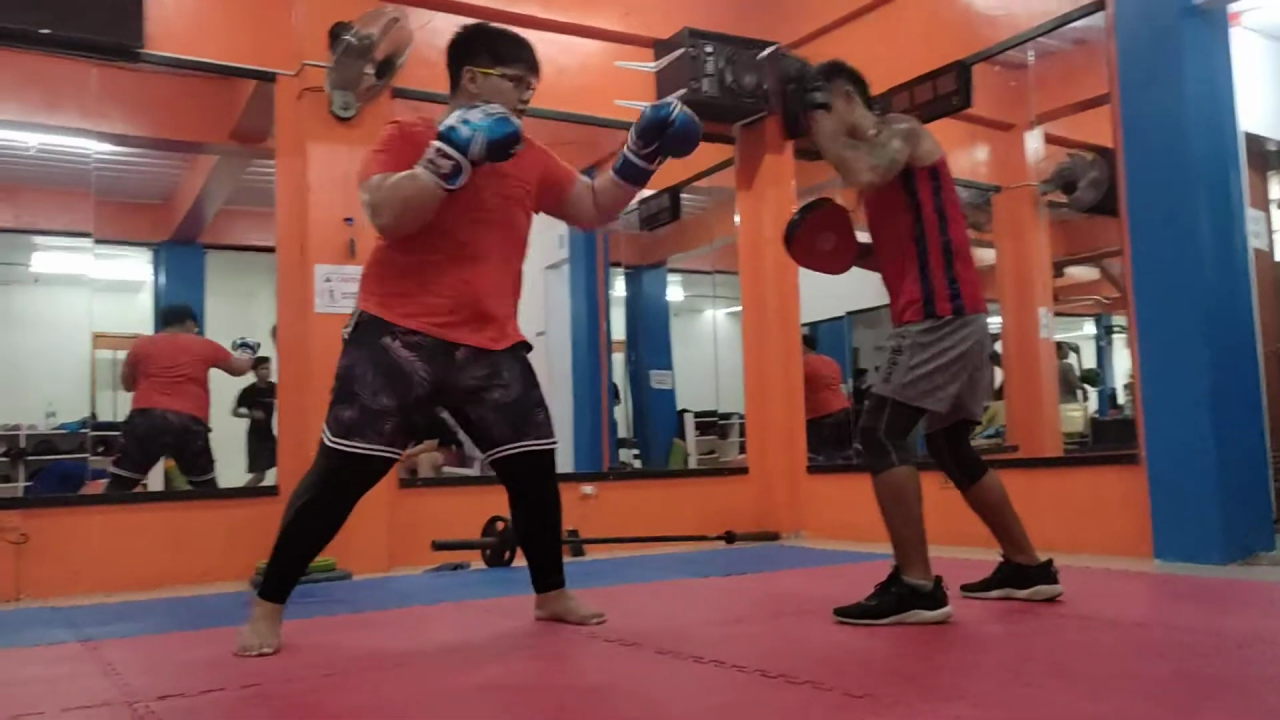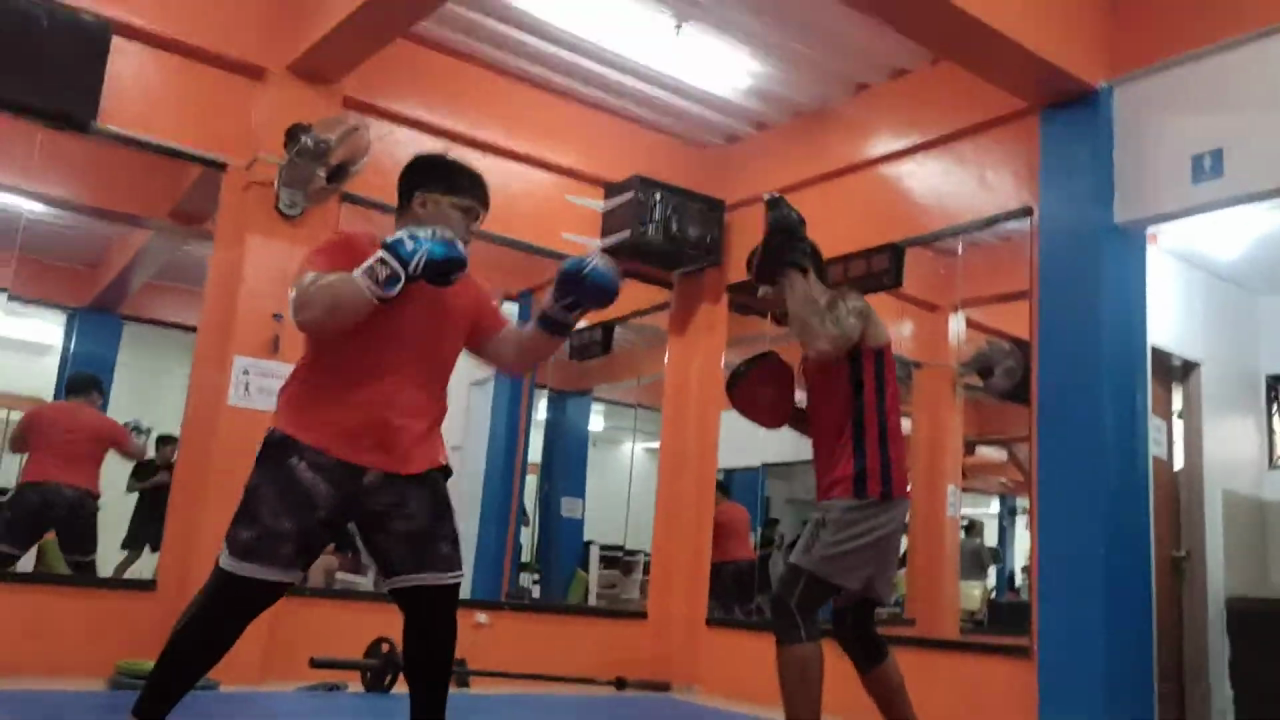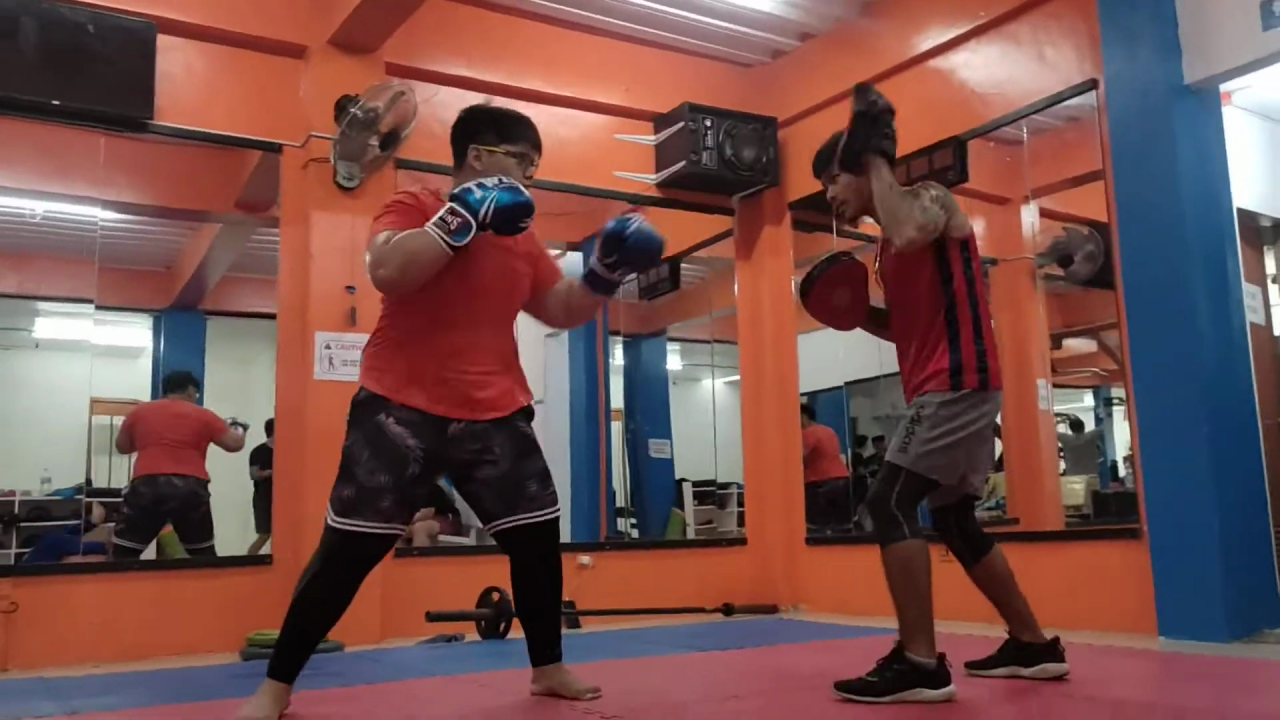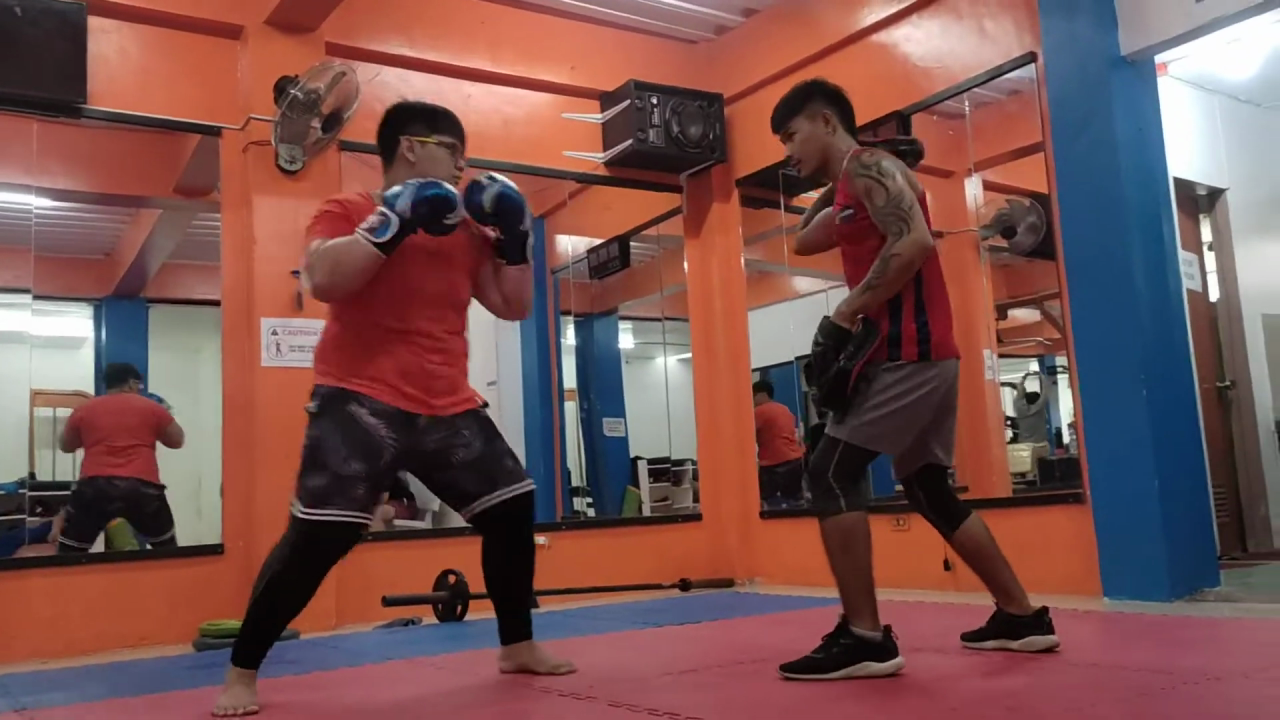
dt=1s
person 1, frame 1
left shoulder: (524, 153)
right shoulder: (406, 136)
left elbow: (594, 208)
right elbow: (389, 217)
left wrist: (645, 153)
right wrist: (452, 149)
left hip: (491, 344)
right hip: (402, 334)
left knee: (534, 468)
right knee: (348, 469)
left ankle: (554, 596)
right ankle: (268, 607)
person 1, frame 2
left shoulder: (463, 288)
right shoulder: (349, 248)
left elbow: (515, 356)
right elbow: (312, 312)
left wrist: (562, 309)
right wrist: (395, 260)
left hip: (411, 470)
right hip: (313, 453)
left knee: (436, 600)
right knee: (240, 589)
person 1, frame 3
left shoulder: (523, 238)
right shoulder: (414, 206)
left elbow: (561, 312)
right elbow: (388, 272)
left wrist: (609, 262)
right wrist: (463, 216)
left hip: (496, 416)
right hip: (403, 410)
left knee: (538, 537)
right knee: (351, 547)
left ankle: (549, 669)
person 1, frame 4
left shoulder: (462, 231)
right shoulder: (347, 210)
left elbow: (514, 304)
right elbow: (325, 281)
left wrist: (512, 235)
right wrist: (390, 219)
left hip: (446, 406)
right hip: (360, 401)
left knee: (511, 509)
right knee: (319, 532)
left ankle: (517, 645)
right ankle: (242, 670)
person 2, frame 1
left shoulder: (900, 130)
right shoulder: (880, 151)
left elbow: (866, 173)
left wrist: (812, 112)
left hip: (941, 315)
right hip: (942, 316)
left knee: (880, 433)
right knee: (952, 447)
left ankle: (917, 585)
right ankle: (1029, 567)
person 2, frame 2
left shoulder: (851, 309)
right shoulder: (820, 340)
left elbow: (825, 346)
left wrist: (793, 274)
right wrist: (784, 413)
left hip: (863, 495)
right hip: (862, 497)
left knee: (791, 605)
right knee: (854, 625)
person 2, frame 3
left shoulder: (929, 197)
right shoulder: (889, 241)
left elbow: (911, 236)
left wrist: (874, 163)
right wrist: (858, 312)
left hip: (959, 383)
right hip: (949, 387)
left knee: (891, 502)
right knee: (953, 520)
left ankle: (921, 665)
right ankle: (1032, 646)
person 2, frame 4
left shoulder: (872, 168)
right shoulder: (846, 192)
left elbow: (915, 242)
right elbow: (806, 239)
left wrist: (846, 313)
right wrist: (827, 184)
left hip: (904, 353)
right hip: (923, 357)
left knee: (830, 473)
right knee: (929, 490)
left ankle: (865, 637)
right ankle: (1022, 616)
person 3, frame 1
left shoulder: (141, 346)
right shoulder: (204, 346)
left elbow: (128, 384)
right elbow: (240, 367)
right wrist: (246, 350)
left hip: (145, 418)
right hip: (188, 423)
left knee: (119, 485)
right knee: (206, 487)
person 3, frame 2
left shoulder: (38, 413)
right shoulder: (104, 423)
right elbow: (137, 452)
right wrist: (138, 433)
left hip: (34, 492)
right hip: (80, 499)
right knee: (84, 569)
person 3, frame 3
left shoulder: (139, 412)
right shoulder: (203, 416)
left elbow: (122, 447)
right elbow: (235, 444)
right wrist: (239, 428)
left hip: (147, 486)
right hip: (191, 489)
left knee: (124, 554)
right knee: (204, 554)
person 3, frame 4
left shoulder: (84, 409)
right shoulder: (151, 407)
left elbow: (66, 445)
right elbow: (177, 441)
right wrist: (164, 416)
left hip: (94, 486)
right hip: (140, 487)
left knee: (68, 552)
right knee: (166, 546)
